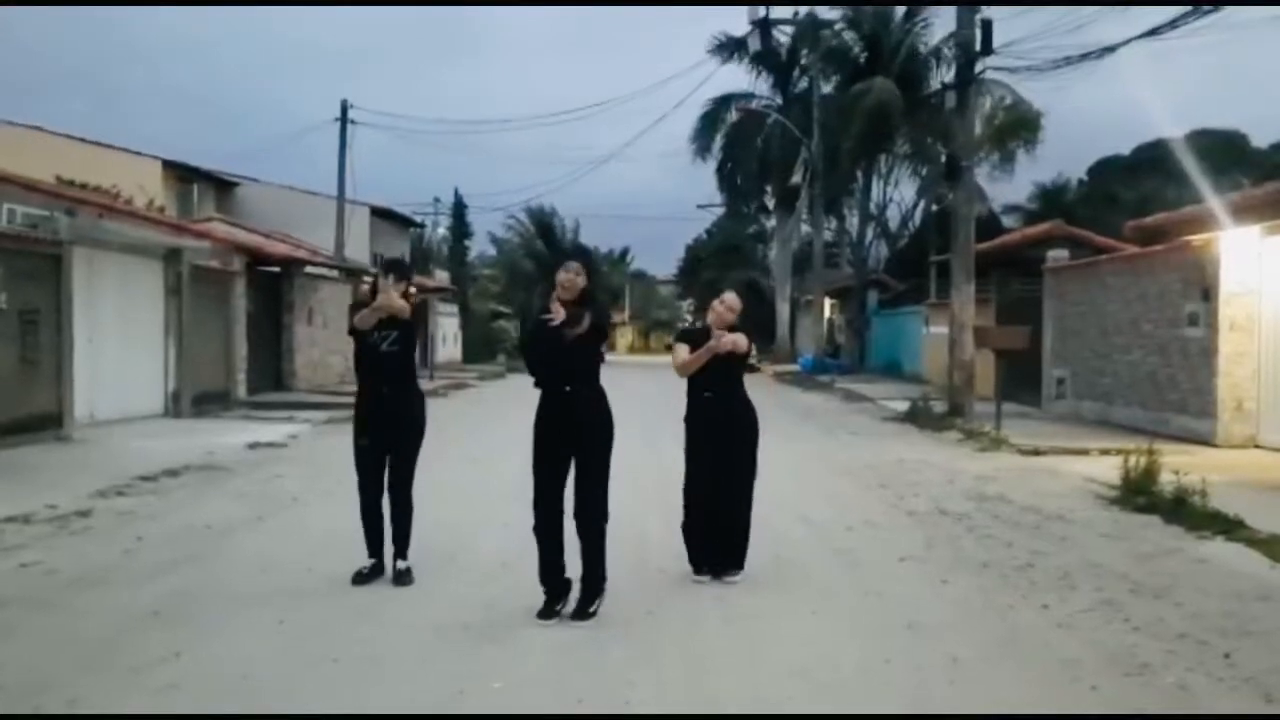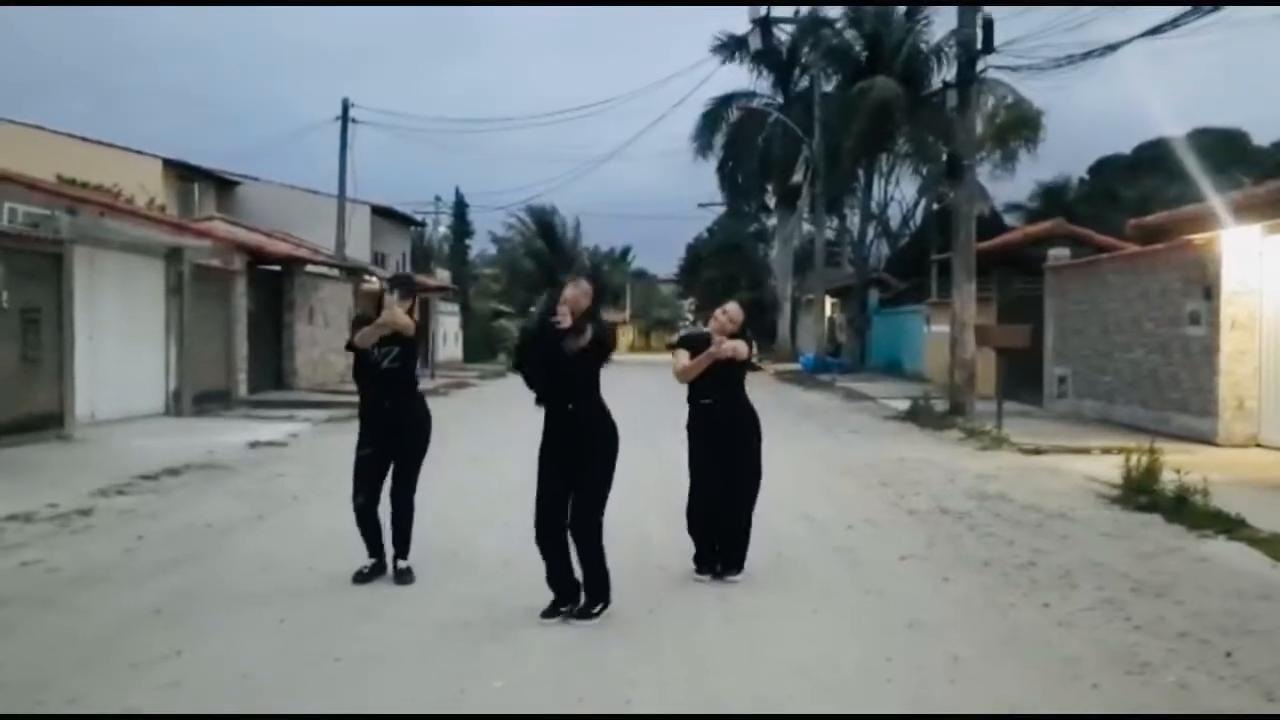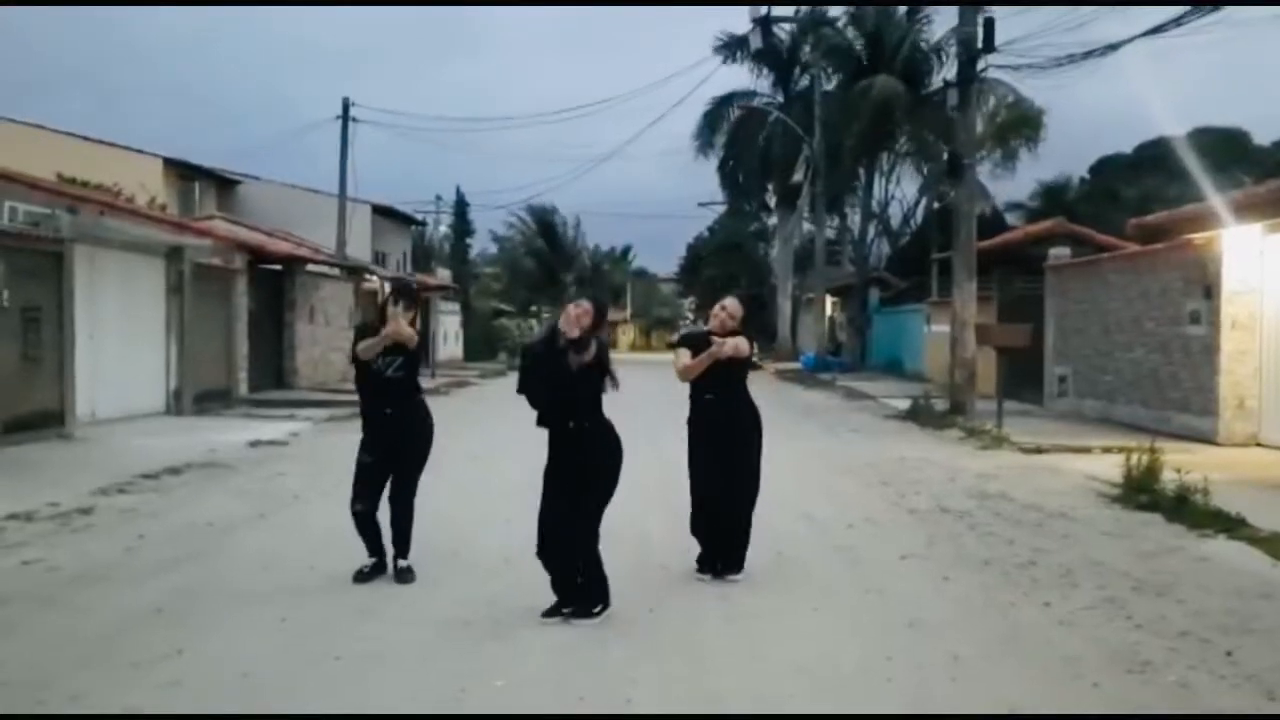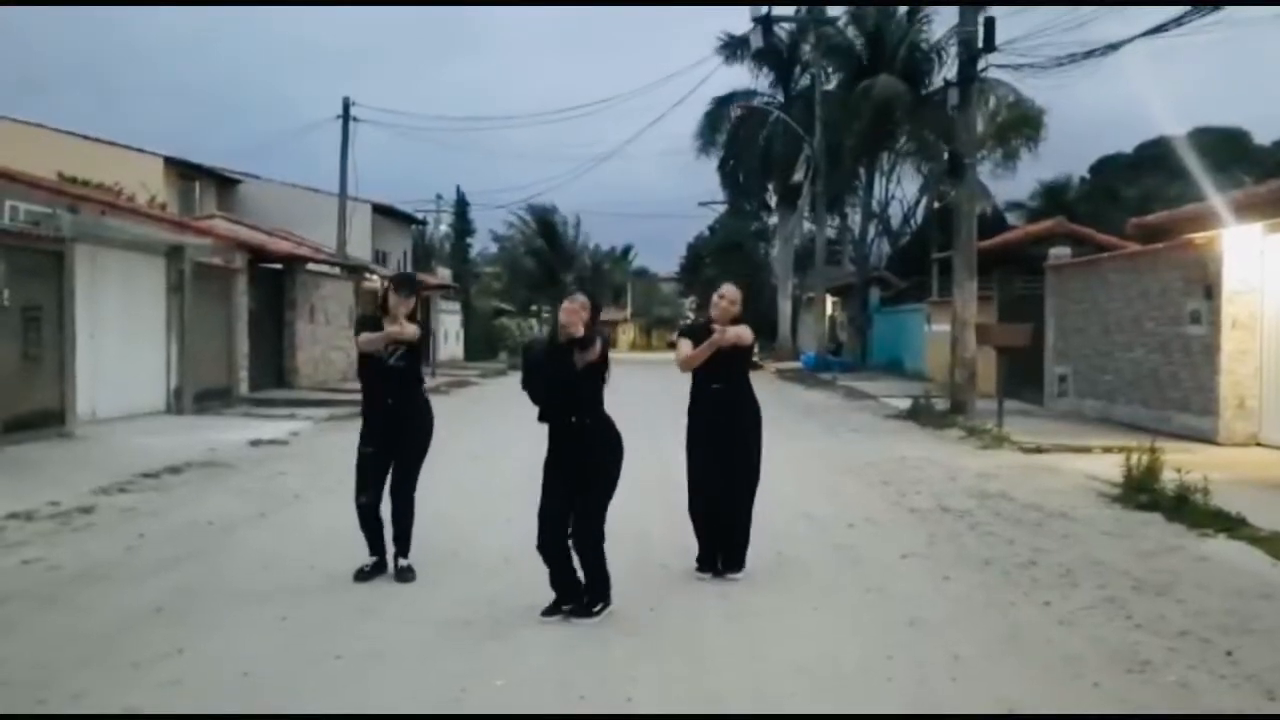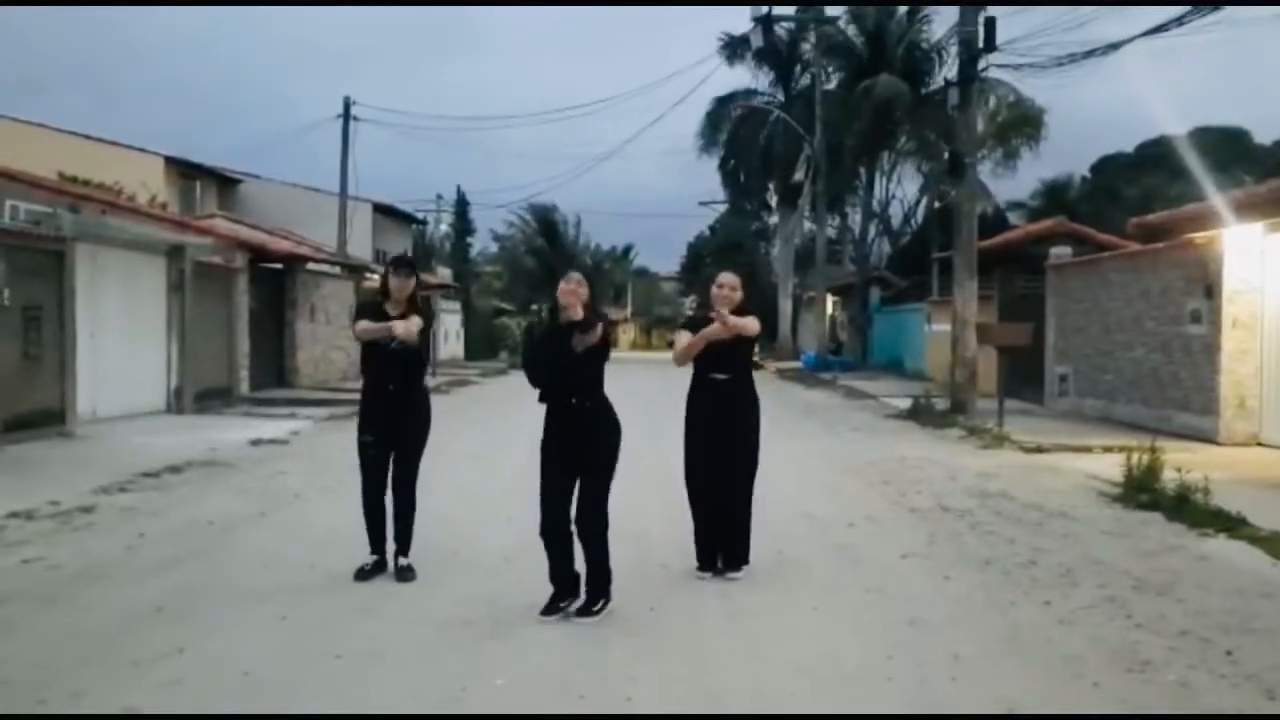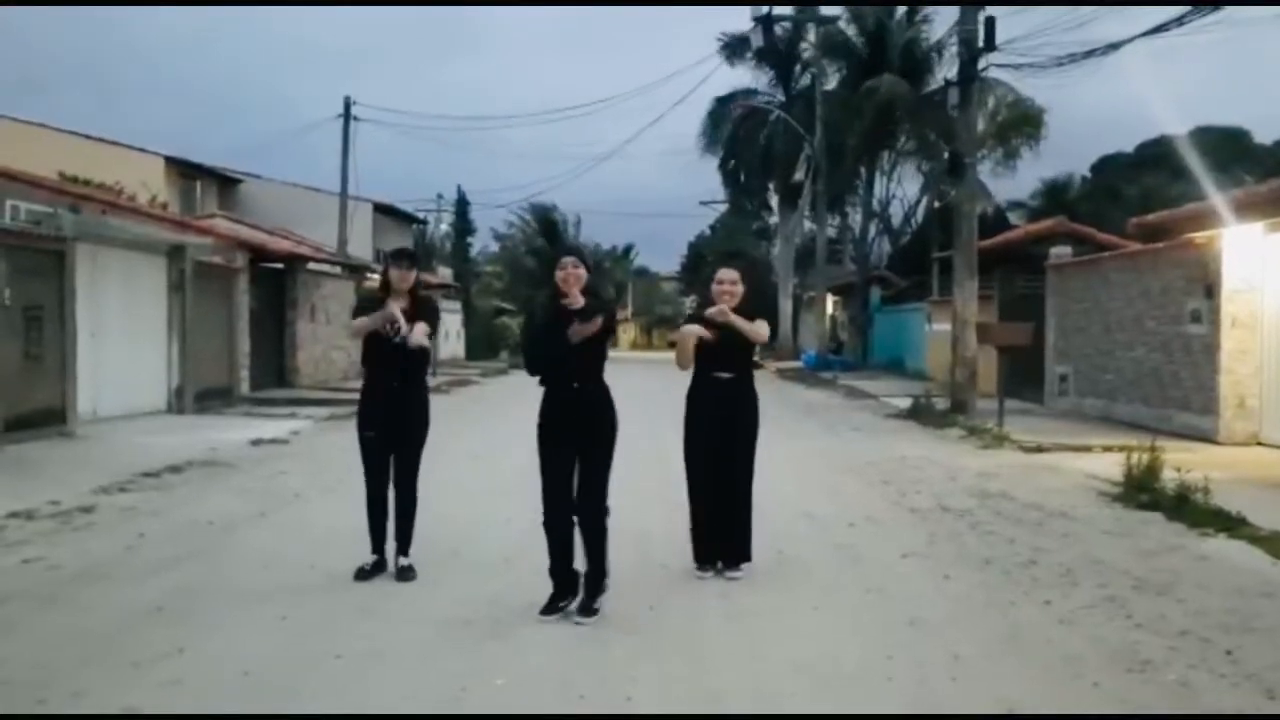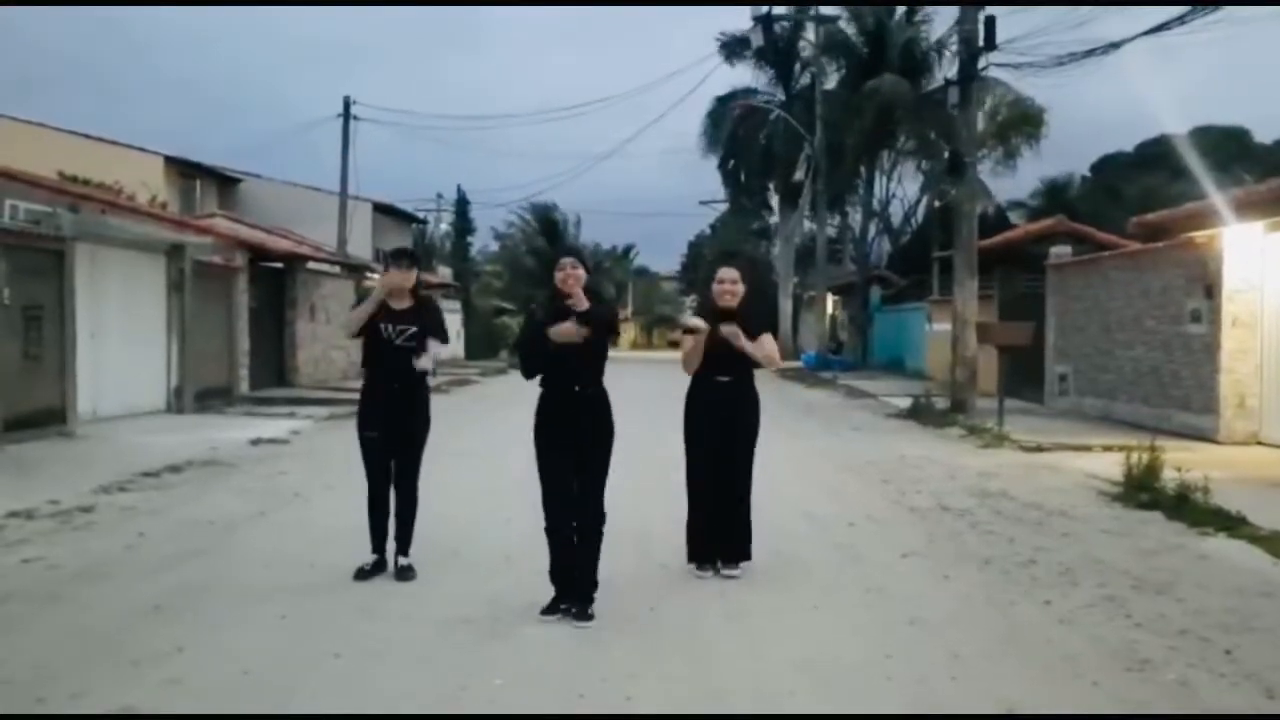
dt=0.1s
person 1, frame 1
left shoulder: (592, 315)
right shoulder: (542, 320)
left elbow: (598, 328)
right elbow: (535, 364)
left wrist: (568, 322)
right wrist: (563, 333)
left hip: (590, 415)
right hip: (552, 413)
left knee: (591, 507)
right knee: (546, 507)
left ankle: (591, 592)
right ankle: (554, 591)
person 1, frame 2
left shoulder: (594, 332)
right shoulder: (538, 331)
left elbow: (599, 345)
right elbow: (532, 375)
left wrist: (574, 329)
right wrist: (565, 345)
left hip: (595, 432)
right hip: (557, 431)
left knee: (584, 521)
right knee: (548, 522)
left ankle: (598, 595)
right ankle: (565, 592)
person 1, frame 3
left shoulder: (592, 349)
right shoulder: (537, 351)
right elbow: (533, 395)
left wrist: (575, 339)
right wrist: (568, 365)
left hip: (598, 449)
right hip: (562, 449)
left knee: (579, 533)
right knee: (549, 537)
left ankle: (597, 596)
right ankle: (569, 594)
person 1, frame 4
left shoulder: (593, 346)
right shoulder: (538, 351)
right elbow: (538, 393)
left wrist: (579, 337)
right wrist: (573, 364)
left hip: (599, 445)
right hip: (561, 445)
left knee: (586, 529)
right knee: (549, 532)
left ankle: (598, 595)
right ankle: (567, 592)
person 1, frame 5
left shoulder: (595, 325)
right shoulder: (542, 333)
left elbow: (601, 341)
right elbow: (536, 374)
left wrist: (581, 319)
right wrist: (573, 346)
left hip: (597, 424)
right hip: (558, 426)
left knee: (591, 515)
right knee: (553, 517)
left ankle: (599, 591)
right ankle: (564, 588)
person 1, frame 6
left shoulder: (598, 310)
right shoulder: (542, 317)
left elbow: (603, 323)
right elbow: (534, 365)
left wrist: (581, 306)
right wrist: (568, 338)
left hip: (595, 409)
right hip: (555, 411)
left knee: (591, 502)
right knee: (555, 504)
left ankle: (594, 587)
right ankle: (563, 587)
person 1, frame 7
left shoulder: (602, 311)
right shoulder: (541, 316)
left elbow: (604, 325)
right elbow: (528, 368)
left wrist: (585, 311)
right wrist: (550, 339)
left hip: (593, 411)
right hip: (553, 413)
left knee: (588, 508)
right knee: (557, 507)
left ankle: (584, 595)
right ankle: (563, 590)
person 2, frame 1
left shoulder: (408, 314)
right shoulder: (363, 309)
left elbow: (401, 309)
right elbow: (360, 324)
left wrist: (392, 303)
right wrist: (377, 306)
left hip: (406, 412)
right hip: (369, 411)
left knee: (399, 488)
right knee: (369, 490)
left ankle: (401, 559)
right ankle: (374, 558)
person 2, frame 2
left shoulder: (410, 329)
right shoulder: (365, 324)
left elbow: (406, 327)
right elbow: (360, 340)
left wrist: (396, 320)
right wrist: (381, 324)
left hip: (411, 423)
right hip: (374, 423)
left knee: (402, 495)
right knee: (363, 499)
left ankle: (401, 559)
right ankle: (376, 558)
person 2, frame 3
left shoulder: (414, 339)
right shoulder: (366, 332)
left elbow: (410, 339)
right elbow: (361, 352)
left wrist: (400, 333)
right wrist: (386, 337)
left hip: (414, 430)
right hip: (376, 431)
left knee: (401, 499)
right knee: (361, 505)
left ankle: (402, 559)
right ankle: (376, 558)
person 2, frame 4
left shoulder: (417, 329)
right shoulder: (368, 323)
left elbow: (411, 332)
right elbow: (363, 345)
left wrist: (402, 331)
right wrist: (387, 333)
left hip: (413, 421)
right hip: (376, 422)
left knee: (402, 493)
right knee: (366, 499)
left ankle: (402, 557)
right ankle: (377, 556)
person 2, frame 5
left shoulder: (421, 310)
right shoulder: (369, 309)
left elbow: (414, 324)
right elbow: (360, 331)
left wrist: (407, 329)
right wrist: (389, 326)
left hip: (412, 407)
right hip: (375, 407)
left knee: (404, 485)
right knee: (372, 486)
left ankle: (402, 556)
right ankle: (377, 555)
person 2, frame 6
left shoulder: (425, 305)
right shoulder: (370, 304)
left elbow: (423, 329)
right elbow: (356, 329)
left wrist: (418, 337)
right wrist: (385, 314)
left hip: (412, 402)
right hip: (374, 402)
left knee: (406, 481)
right knee: (375, 482)
left ankle: (403, 555)
right ankle: (377, 554)
person 2, frame 7
left shoulder: (427, 310)
right shoulder: (374, 305)
left elbow: (436, 345)
right elbow: (352, 327)
left wrist: (426, 360)
right wrist: (378, 294)
left hip: (413, 404)
right hip: (375, 402)
left knee: (406, 481)
right knee: (377, 482)
left ankle: (403, 555)
right ankle: (377, 555)
person 3, frame 1
left shoulder: (739, 338)
right shoulder: (688, 336)
left elbow: (738, 343)
right elbow: (681, 367)
left wrist: (726, 342)
right wrist: (710, 347)
left hip: (737, 422)
right hip: (701, 420)
left knee: (736, 492)
right knee: (699, 492)
left ankle: (730, 562)
right ankle: (703, 561)
person 3, frame 2
left shoulder: (740, 344)
right shoulder: (688, 342)
left elbow: (738, 350)
right elbow: (681, 374)
left wrist: (726, 348)
right wrist: (710, 354)
left hip: (739, 427)
right hip: (703, 426)
left knee: (738, 495)
right knee: (704, 495)
left ankle: (731, 562)
right ankle: (706, 560)
person 3, frame 3
left shoulder: (741, 342)
right shoulder: (689, 340)
left elbow: (739, 347)
right elbow: (683, 373)
left wrist: (727, 346)
right wrist: (712, 353)
left hip: (741, 423)
right hip: (704, 423)
left knee: (739, 493)
right knee: (706, 494)
left ankle: (732, 562)
right ankle: (708, 560)
person 3, frame 4
left shoulder: (743, 331)
right shoulder: (691, 331)
left elbow: (741, 335)
right elbow: (684, 363)
left wrist: (728, 335)
right wrist: (713, 343)
left hip: (741, 416)
right hip: (703, 415)
left knee: (739, 488)
right knee: (704, 490)
left ankle: (732, 559)
right ankle: (707, 558)
person 3, frame 5
left shoulder: (747, 321)
right shoulder: (695, 322)
left elbow: (749, 328)
right elbow: (680, 358)
left wrist: (726, 318)
right wrist: (704, 335)
left hip: (741, 406)
right hip: (703, 406)
left knee: (738, 482)
right knee: (703, 482)
left ankle: (733, 558)
right ankle: (707, 557)
person 3, frame 6
left shoulder: (749, 320)
right shoulder: (697, 319)
left elbow: (761, 335)
right elbow: (684, 364)
left wrist: (730, 317)
right wrist: (686, 337)
left hip: (740, 404)
right hip: (703, 403)
left knee: (736, 479)
right knee: (703, 480)
left ankle: (733, 556)
right ankle: (705, 556)
person 3, frame 7
left shoulder: (752, 321)
right shoulder: (699, 319)
left elbow: (773, 359)
right elbow: (690, 367)
left wrist: (741, 341)
right wrist: (697, 335)
left hip: (741, 407)
right hip: (702, 406)
left knee: (736, 480)
right knee: (701, 480)
left ankle: (731, 554)
right ankle: (702, 554)
